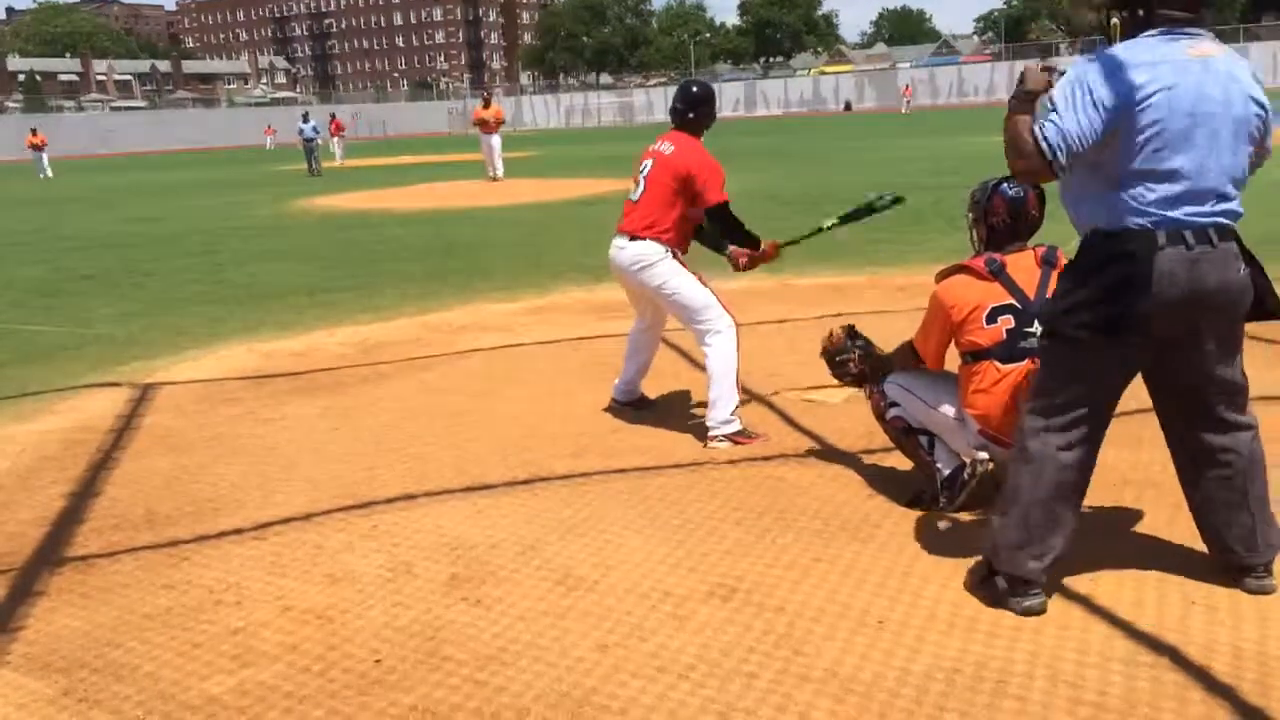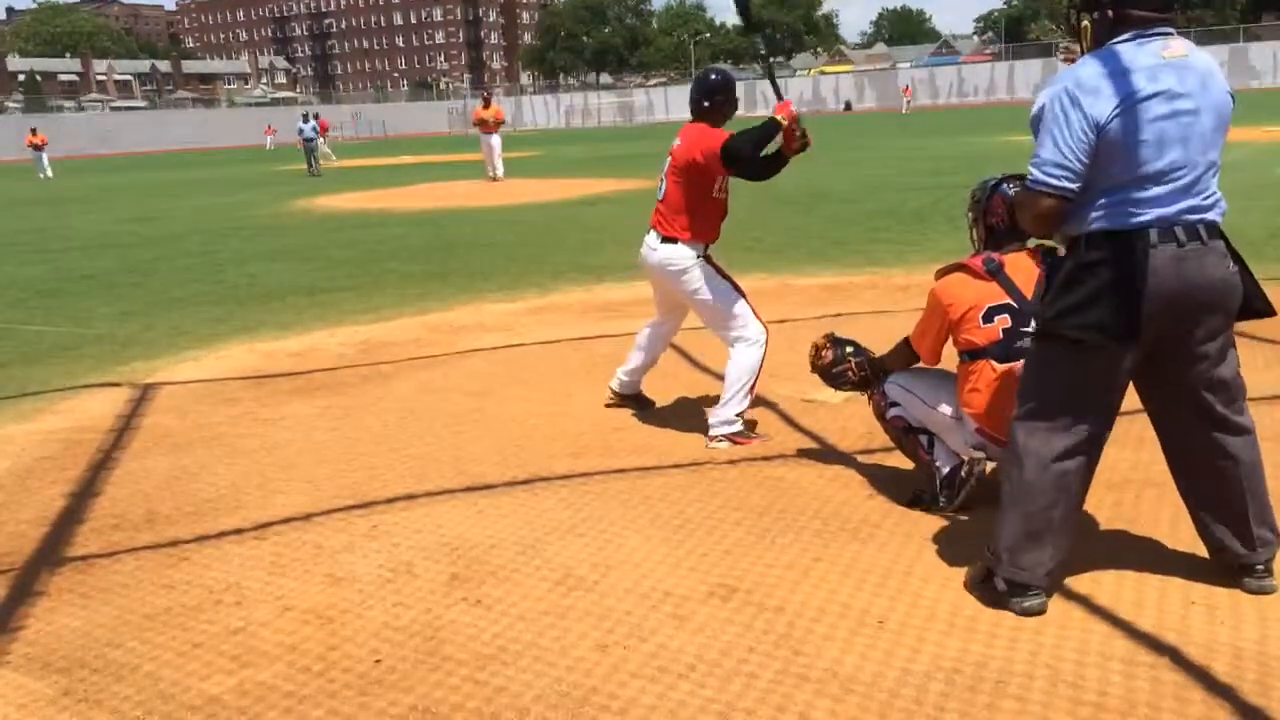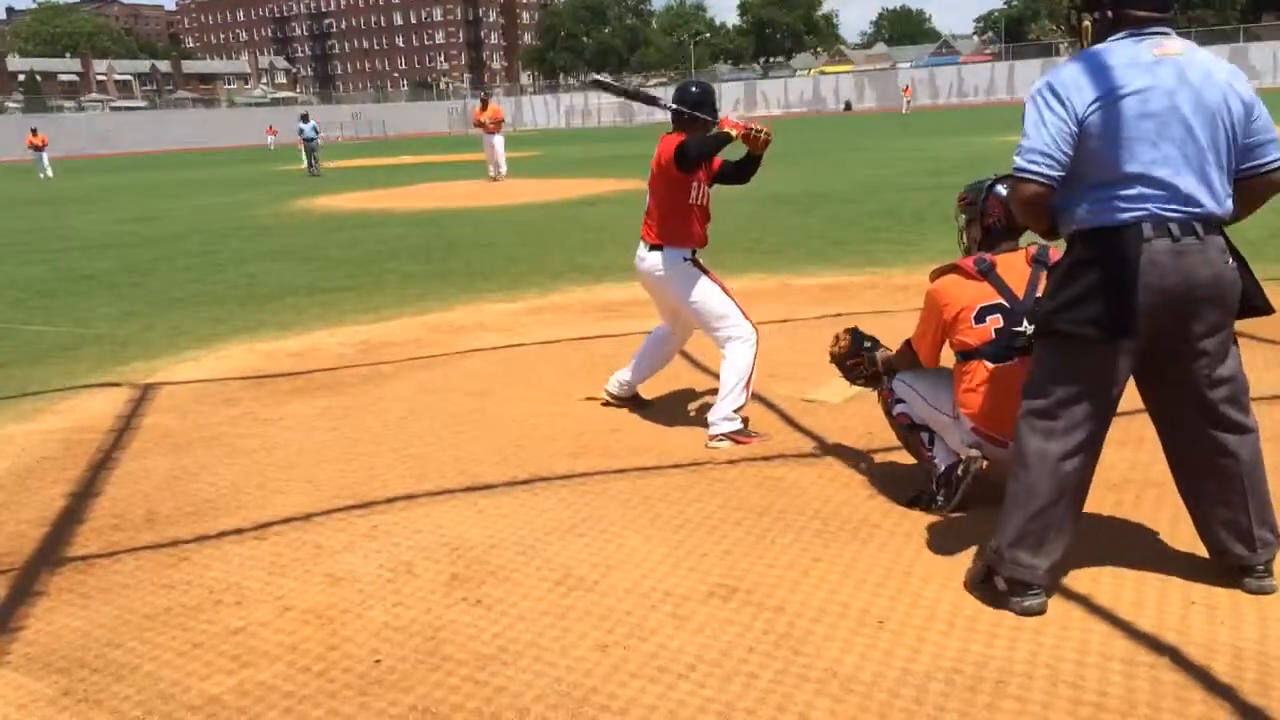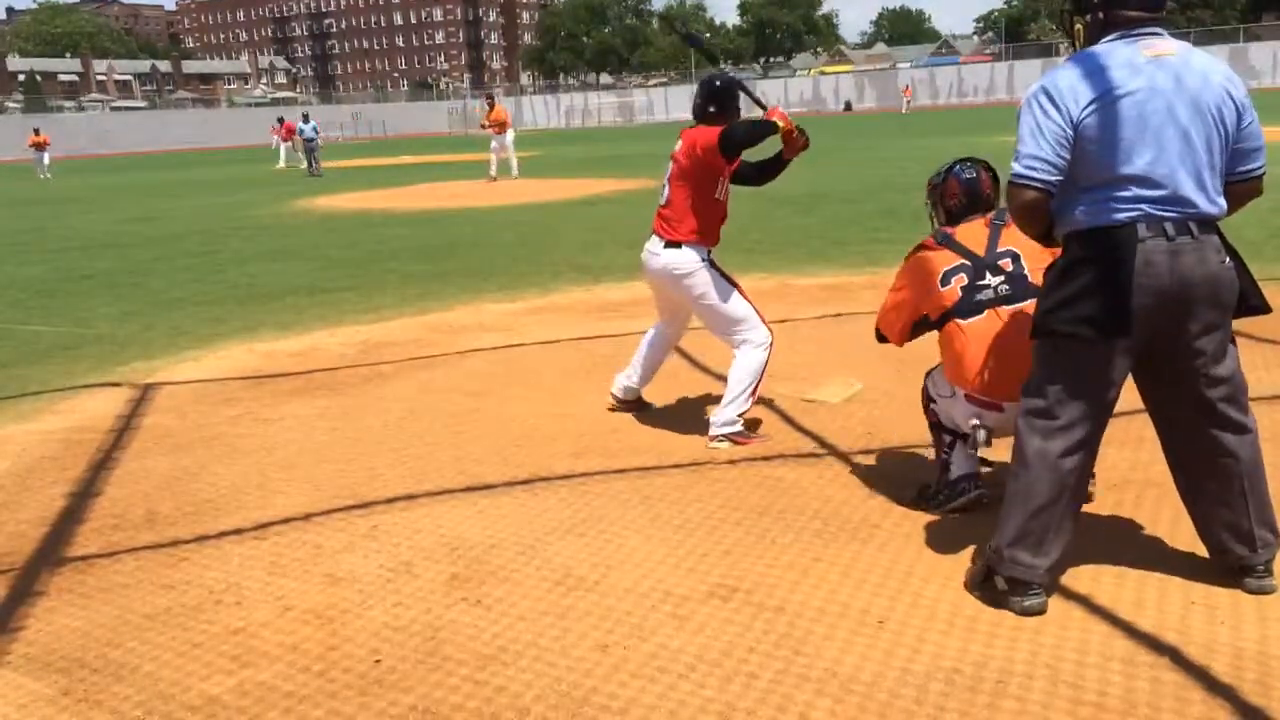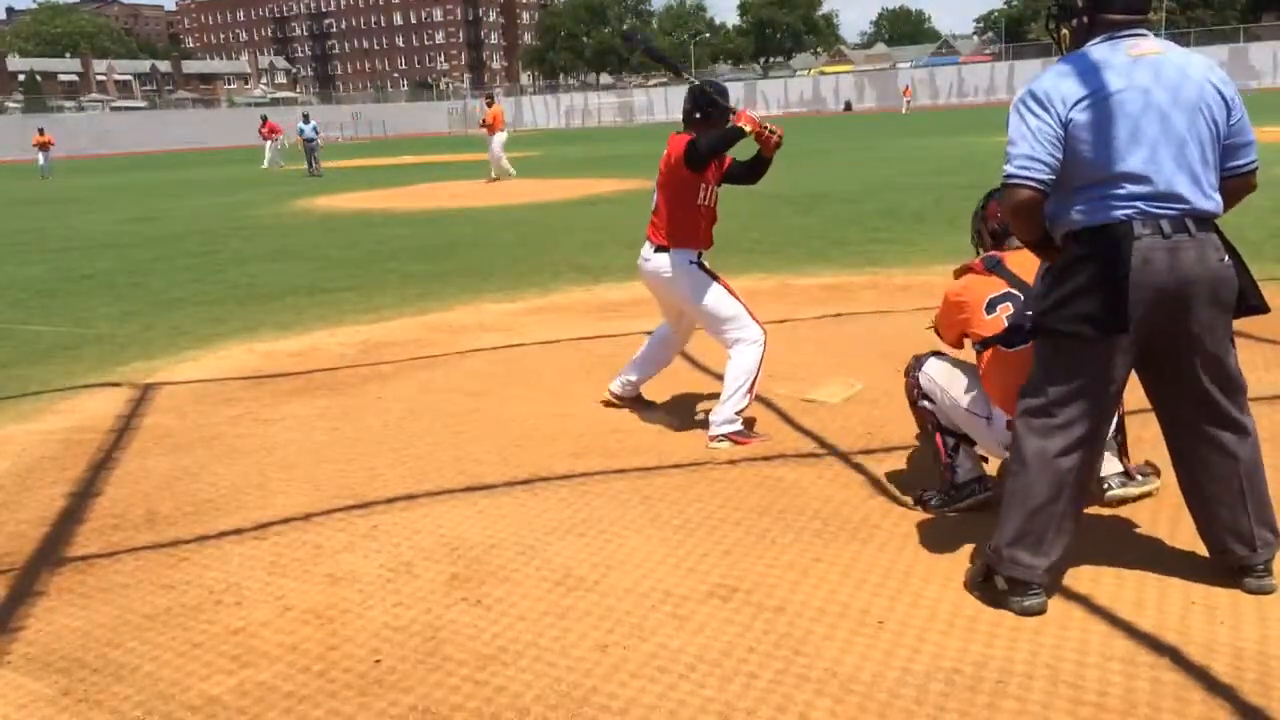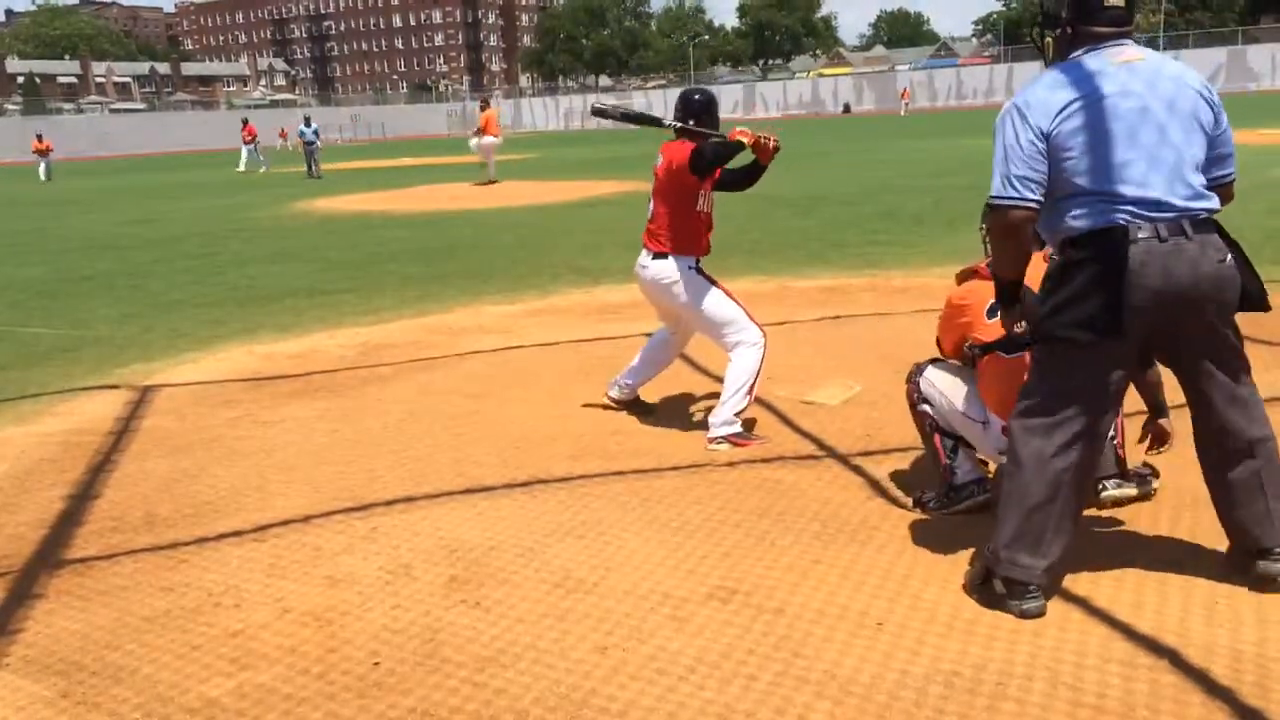
dt=0.5s
person 1, frame 1
left shoulder: (1110, 72)
left elbow: (1030, 163)
left wrist: (1022, 99)
left hip: (1126, 269)
right hip: (1218, 264)
left knee: (1056, 424)
right knee: (1220, 419)
left ankle: (1017, 574)
person 1, frame 2
left shoulder: (1082, 84)
right shoulder: (1211, 74)
left elbow: (1042, 209)
left wrist: (1029, 218)
left hip: (1115, 272)
right hip: (1205, 264)
left knee: (1053, 425)
right knee: (1216, 419)
left ankle: (1018, 575)
person 1, frame 3
left shoulder: (1073, 79)
right shoulder: (1226, 75)
left elbow: (1029, 193)
left wrist: (1056, 229)
left hip: (1112, 268)
right hip: (1205, 263)
left knee: (1057, 422)
right knee: (1218, 417)
left ankle: (1019, 573)
person 1, frame 4
left shoulder: (1068, 81)
right shoulder: (1220, 75)
left elbow: (1028, 197)
left wrist: (1050, 234)
left hip: (1108, 269)
right hip: (1202, 264)
left knee: (1057, 421)
right knee: (1217, 415)
left ankle: (1019, 572)
person 1, frame 5
left shoulder: (1057, 85)
right shoulder: (1207, 73)
left elbow: (1022, 196)
left wrist: (1047, 246)
left hip: (1106, 268)
right hip: (1199, 260)
left knee: (1055, 422)
right knee: (1216, 415)
left ankle: (1018, 572)
person 1, frame 6
left shoulder: (1039, 98)
right shoulder: (1190, 81)
left elbow: (1015, 217)
right elbow: (1222, 184)
left wrist: (1008, 292)
left hip: (1107, 273)
right hip: (1203, 261)
left knee: (1050, 423)
right knee: (1229, 406)
left ankle: (1015, 576)
person 2, frame 1
left shoulder: (656, 148)
right shoulder: (701, 159)
right elbow: (721, 219)
left wrist: (728, 250)
right wrist: (756, 246)
left hip: (621, 250)
right hip: (651, 256)
left knee: (649, 320)
right knee: (719, 329)
left ankle: (625, 392)
right ankle: (722, 426)
person 2, frame 2
left shoulder: (694, 136)
right shoulder: (702, 137)
left elbow: (754, 169)
right elbow: (738, 152)
left wrist: (786, 150)
right wrist: (778, 119)
left hip: (656, 248)
right hip: (683, 256)
left knee: (665, 321)
right knee: (750, 335)
left ankle: (624, 387)
right ankle: (725, 426)
person 2, frame 3
left shoulder: (696, 153)
right shoulder: (672, 147)
left elbow: (736, 175)
right elbow: (689, 156)
left wrist: (755, 151)
right wrist: (727, 133)
left hip: (655, 257)
right hip: (670, 261)
left knee: (676, 327)
right knee: (741, 335)
left ankle: (620, 387)
right ankle: (724, 426)
person 2, frame 4
left shoulder: (694, 141)
right shoulder: (704, 140)
left elbow: (754, 175)
right elbow: (737, 137)
left wrist: (787, 153)
right wrist: (774, 122)
left hip: (657, 254)
right hip: (685, 260)
left knee: (669, 325)
right knee: (755, 338)
left ankle: (625, 391)
right ankle: (725, 427)
person 2, frame 5
left shoulder: (708, 156)
right shoulder: (681, 148)
left elbow: (745, 174)
right elbow: (700, 151)
left wrist: (765, 151)
right wrist: (743, 126)
left hip: (655, 258)
right hip: (677, 264)
left knee: (679, 326)
right knee: (749, 337)
left ankle: (623, 389)
right ankle: (724, 427)
person 2, frame 6
left shoulder: (678, 155)
right shoulder: (681, 154)
left elbow: (736, 181)
right elbow: (707, 158)
left wrist: (762, 159)
right wrist: (740, 139)
left hip: (650, 266)
right hip: (675, 271)
left knee: (678, 330)
right knee: (749, 339)
left ankle: (622, 391)
right ankle: (723, 428)
person 3, frame 1
left shoulder: (956, 286)
right shoulder: (1064, 273)
left elbow: (917, 359)
left hip: (987, 435)
left knee: (887, 386)
left ankle: (953, 472)
person 3, frame 2
left shoulder: (955, 285)
left elbow: (911, 355)
left wrist: (870, 368)
left hip: (989, 433)
left knee: (890, 388)
left ankle: (950, 471)
person 3, frame 3
left shoulder: (949, 285)
left elbow: (914, 358)
left wrist: (880, 362)
left hip: (987, 434)
left knee: (898, 385)
left ankle: (948, 470)
person 3, frame 4
left shoulder: (923, 259)
right shoulder: (1026, 233)
left elbow: (887, 333)
left hip: (984, 403)
left knee: (938, 383)
left ankle: (962, 477)
person 3, frame 5
left shoulder: (966, 288)
left elbow: (949, 336)
left hip: (1014, 432)
left knee: (922, 370)
left ankle: (965, 482)
right ankle: (1115, 474)
person 3, frame 6
left shoulder: (968, 292)
left elbow: (951, 353)
right wrist: (1158, 414)
left hip: (1010, 440)
left knee: (924, 377)
left ankle: (964, 484)
right ankle: (1113, 477)
